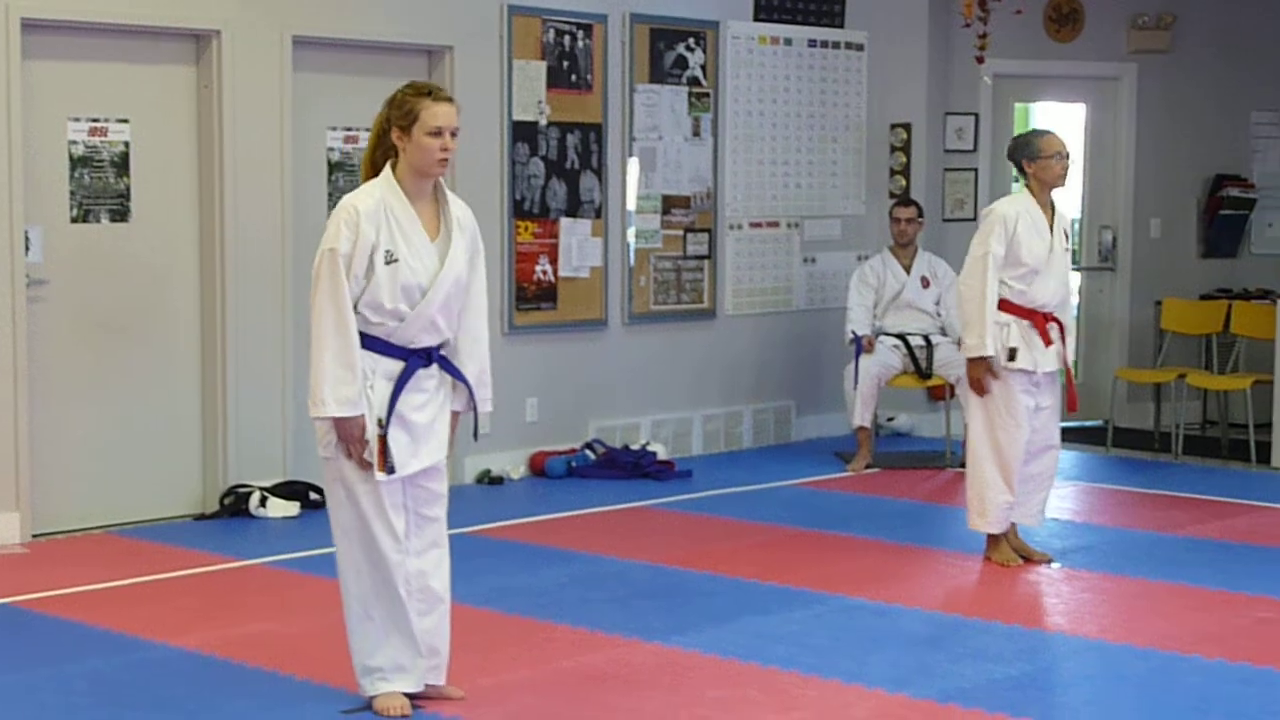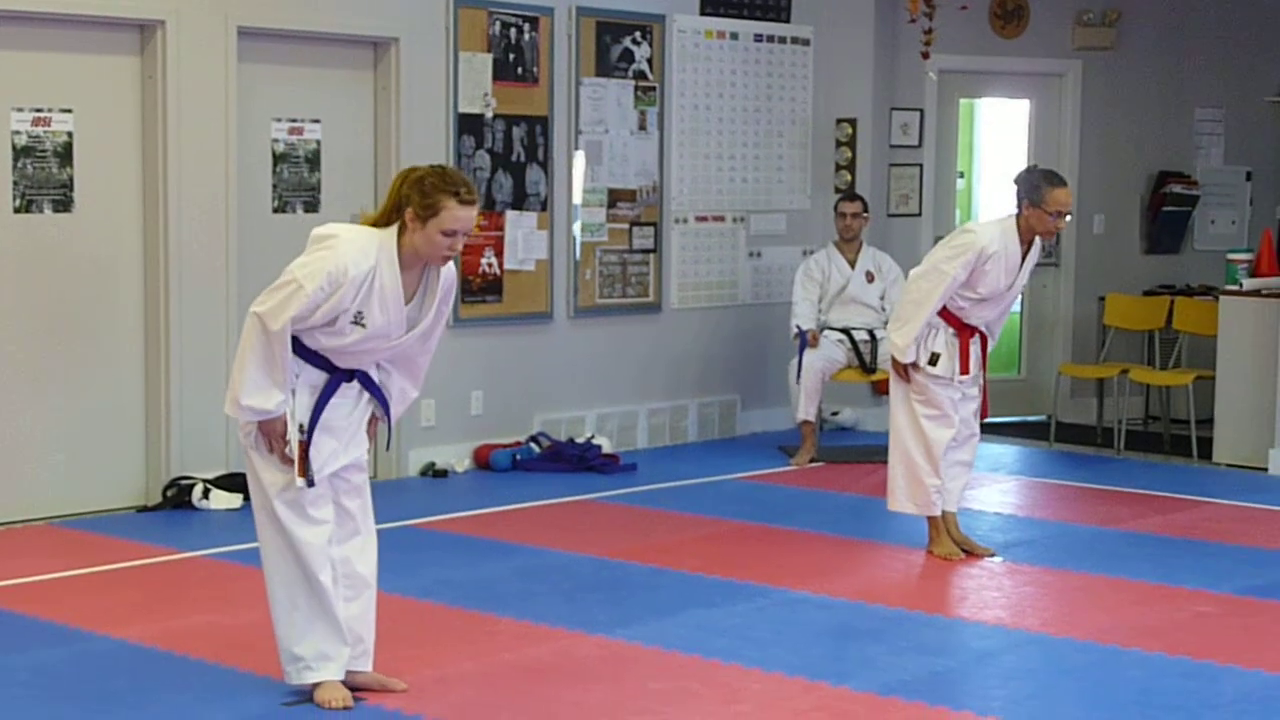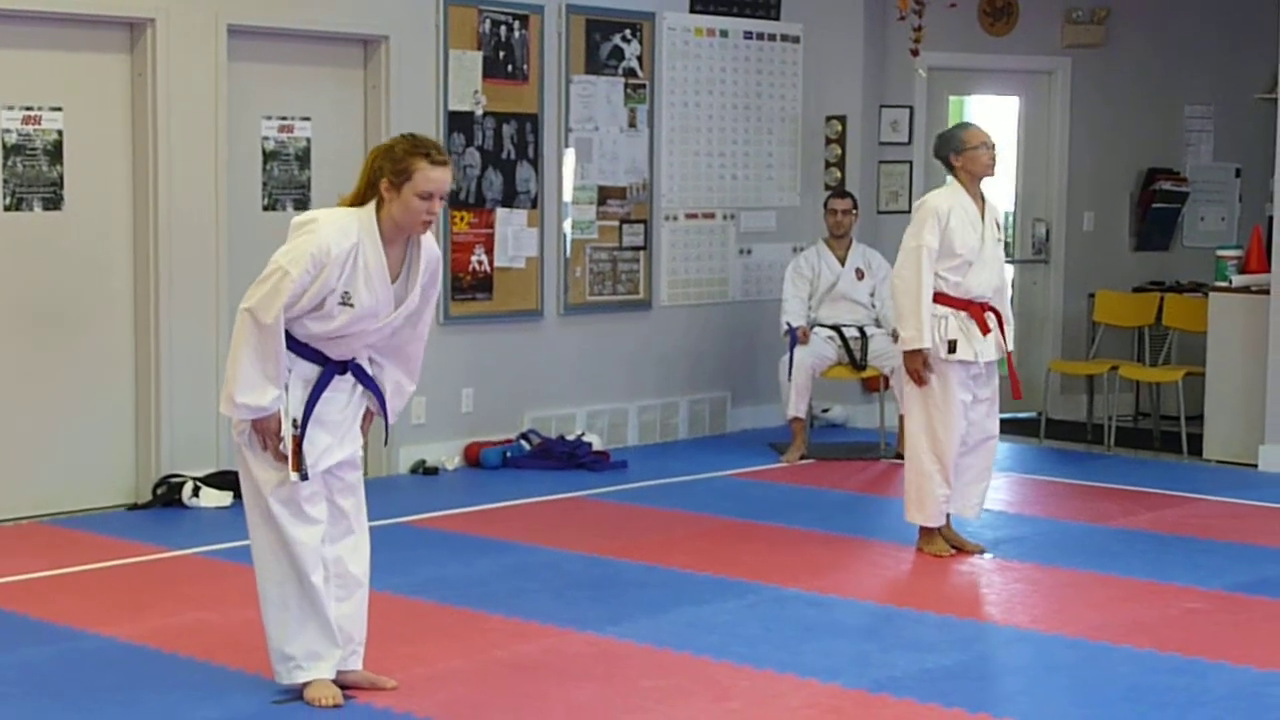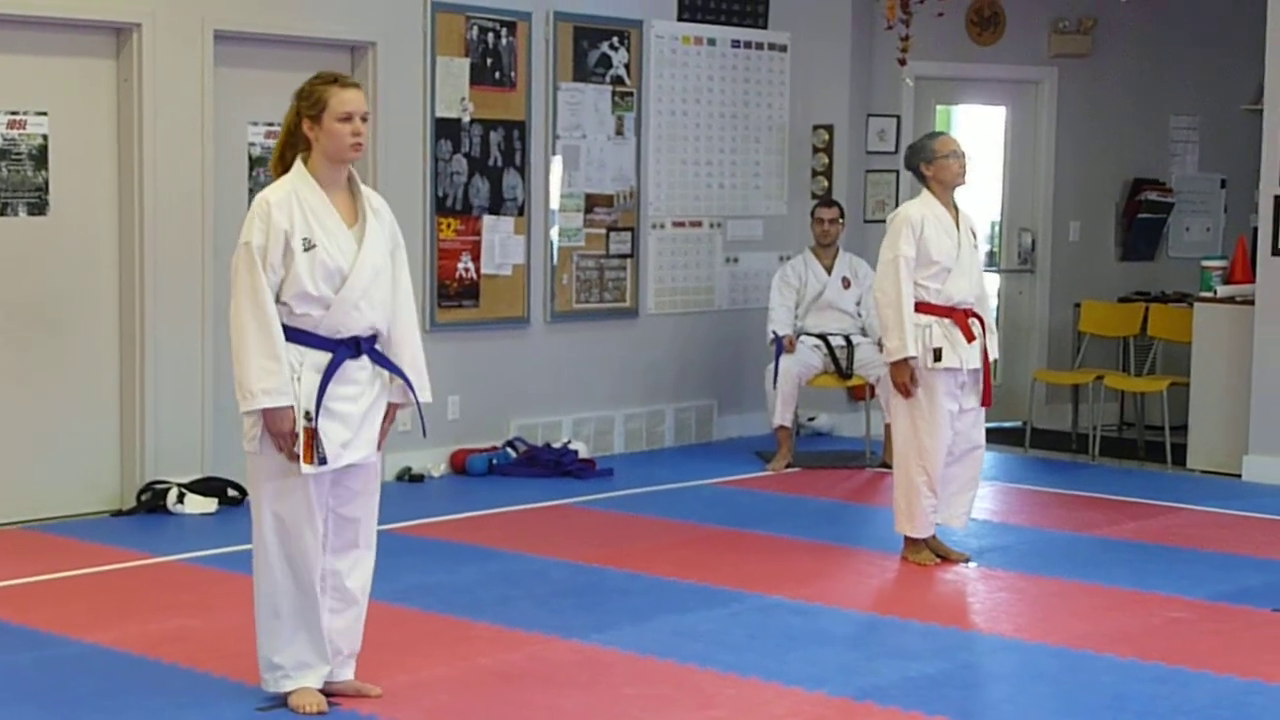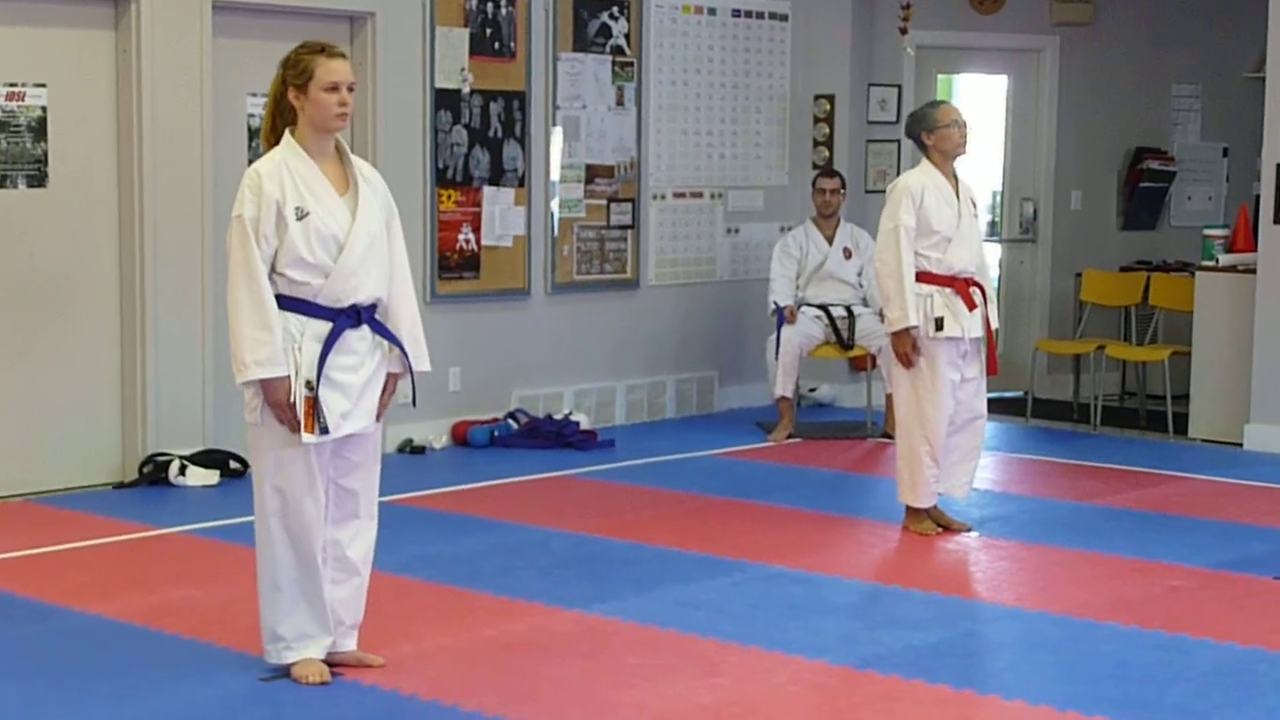
dt=0.5s
person 1, frame 1
left shoulder: (459, 219)
right shoulder: (360, 211)
left elbow: (467, 318)
right elbow: (333, 311)
left wrist: (460, 398)
right wrist: (346, 407)
left hip: (426, 389)
right hip: (367, 389)
left knee: (426, 534)
right knee: (376, 538)
left ankle: (420, 668)
person 1, frame 2
left shoulder: (441, 279)
right shoulder: (348, 258)
right elbow: (268, 320)
left wrist: (377, 411)
right wrist: (268, 409)
left hip: (344, 397)
right hip: (289, 392)
left knee: (353, 525)
right knee: (304, 528)
left ankle: (351, 659)
right ankle: (320, 666)
person 1, frame 3
left shoulder: (426, 256)
right shoulder: (327, 239)
left elbow: (403, 340)
right elbow: (260, 316)
left wrist: (375, 402)
right wrist: (263, 405)
left hip: (338, 391)
right hip: (284, 389)
left knee: (345, 527)
right knee: (297, 528)
left ankle: (340, 656)
right ankle: (309, 665)
person 1, frame 4
left shoulder: (376, 210)
right shoulder: (275, 205)
left elbow: (396, 306)
right elbow: (254, 307)
left wrist: (395, 391)
right wrist: (272, 400)
left hip: (360, 386)
right hip: (298, 383)
left knee: (351, 534)
right knee: (295, 533)
left ankle: (333, 665)
person 1, frame 5
left shoulder: (368, 180)
right shoulder: (267, 178)
left elbow: (392, 272)
right elbow: (250, 280)
left wrist: (393, 359)
right wrist: (270, 372)
left hip: (358, 356)
right hip: (296, 353)
left knee: (352, 502)
right knee: (296, 502)
left ankle: (337, 634)
right ankle: (296, 642)
person 2, frame 1
left shoulder: (1059, 222)
right shoulder: (1004, 213)
right elbow: (977, 283)
left wrist: (1061, 347)
right wrist: (979, 353)
left hip: (1045, 346)
right hip: (1006, 342)
left knee: (1041, 445)
right knee: (1003, 441)
left ankle: (1013, 534)
right ankle: (996, 539)
person 2, frame 2
left shoulder: (1031, 245)
right shoulder: (980, 240)
right elbow: (925, 289)
left wrist: (982, 354)
right wrist: (903, 348)
left hip: (965, 347)
right hip: (930, 343)
left knee: (962, 436)
right knee: (931, 434)
left ankle: (952, 527)
right ankle: (937, 533)
person 2, frame 3
left shoulder: (991, 211)
right shoulder: (935, 206)
right elbow: (910, 276)
left wrist: (1002, 333)
right wrist: (913, 343)
left hip: (981, 334)
right hip: (944, 333)
left knee: (979, 434)
right knee: (939, 433)
left ankle: (946, 525)
right ankle: (928, 531)
person 2, frame 4
left shoulder: (965, 220)
right shoulder: (910, 217)
right elbow: (891, 288)
left wrist: (985, 343)
right wrist: (899, 354)
left hip: (965, 343)
right hip: (929, 342)
left knee: (965, 442)
right knee: (925, 443)
left ankle: (932, 533)
right ankle: (914, 538)
person 2, frame 5
left shoulder: (964, 190)
right shoulder: (910, 186)
right elbow: (892, 258)
left wrist: (985, 314)
right wrist: (901, 324)
left hip: (966, 312)
right hip: (929, 312)
left knee: (967, 411)
right knee: (927, 412)
left ankle: (933, 503)
right ankle: (915, 508)
person 3, frame 1
left shoulder: (938, 268)
right shoulder: (871, 269)
left elbow: (953, 310)
right elbow: (859, 309)
right wrist: (863, 334)
left hip: (933, 343)
right hip: (889, 343)
right knee: (862, 369)
right ankle: (864, 449)
person 3, frame 2
left shoulder: (883, 263)
right shoulder: (816, 264)
left elbow: (898, 305)
right elbow: (804, 304)
right wrist: (808, 329)
left hip: (877, 338)
right hip: (834, 338)
right knee: (806, 365)
right ankle: (808, 443)
person 3, frame 3
left shoulder: (873, 260)
right shoulder: (806, 261)
left elbow: (887, 302)
right elbow: (794, 301)
right wrist: (798, 326)
left hip: (867, 334)
right hip: (824, 334)
right knee: (797, 361)
left ankle: (906, 439)
right ankle: (798, 440)
person 3, frame 4
left shoulder: (859, 269)
right shoulder: (793, 270)
left elbow: (873, 311)
right elbow: (781, 309)
right wrist: (785, 334)
left hip: (853, 343)
right hip: (810, 344)
right knee: (783, 370)
left ankle: (891, 448)
right ankle: (785, 448)
person 3, frame 5
left shoulder: (860, 239)
right shoulder: (794, 240)
left elbow: (873, 281)
right elbow: (781, 279)
right wrist: (786, 305)
left hip: (854, 313)
right hip: (811, 313)
right knee: (784, 341)
left ankle: (892, 419)
right ankle: (785, 419)
